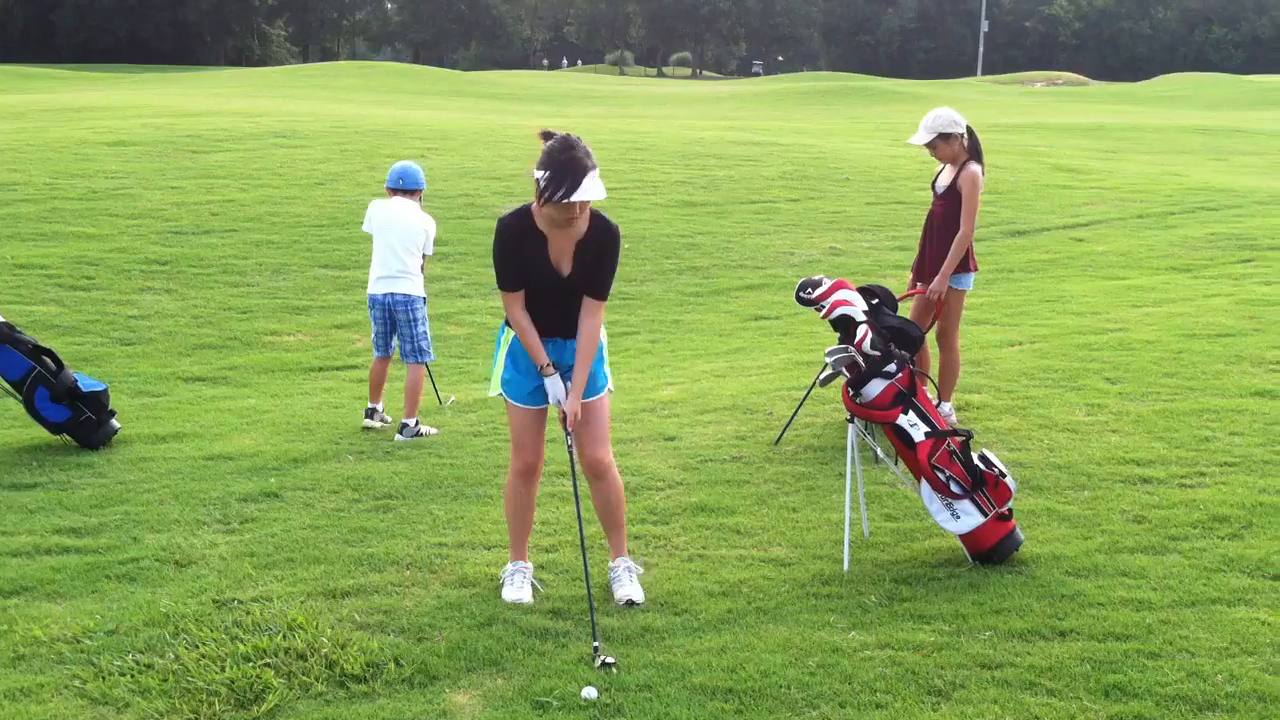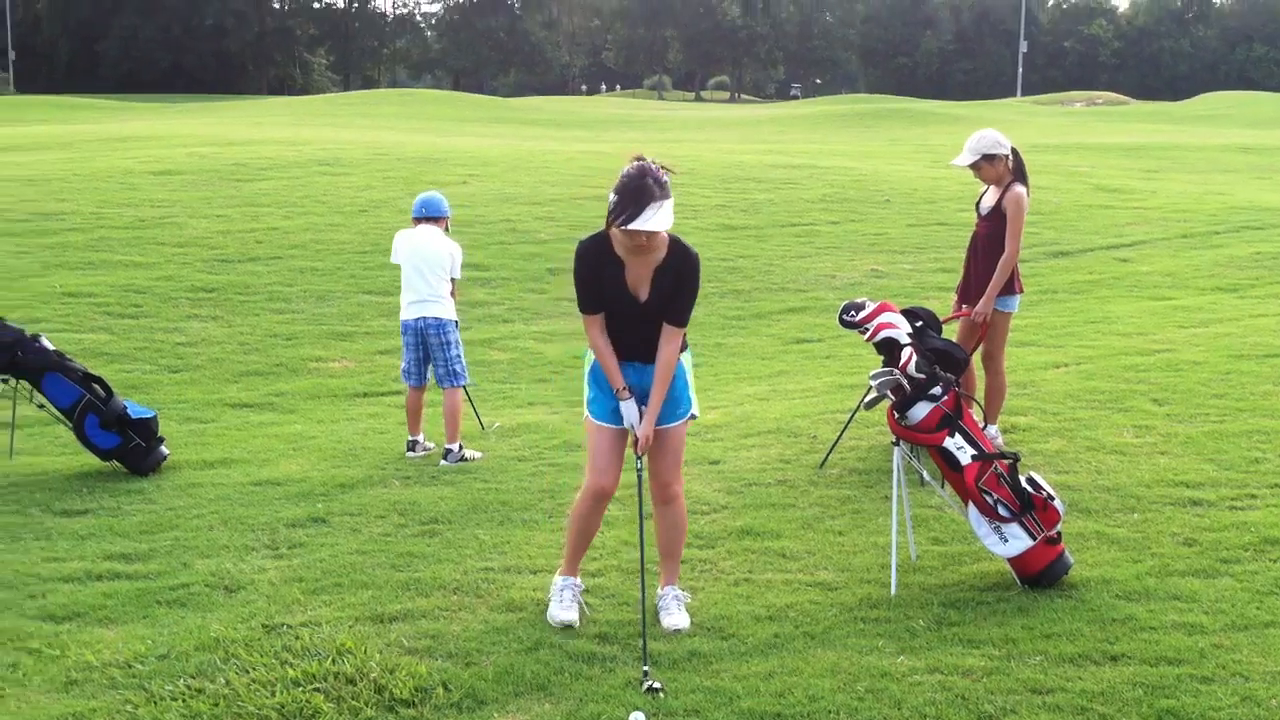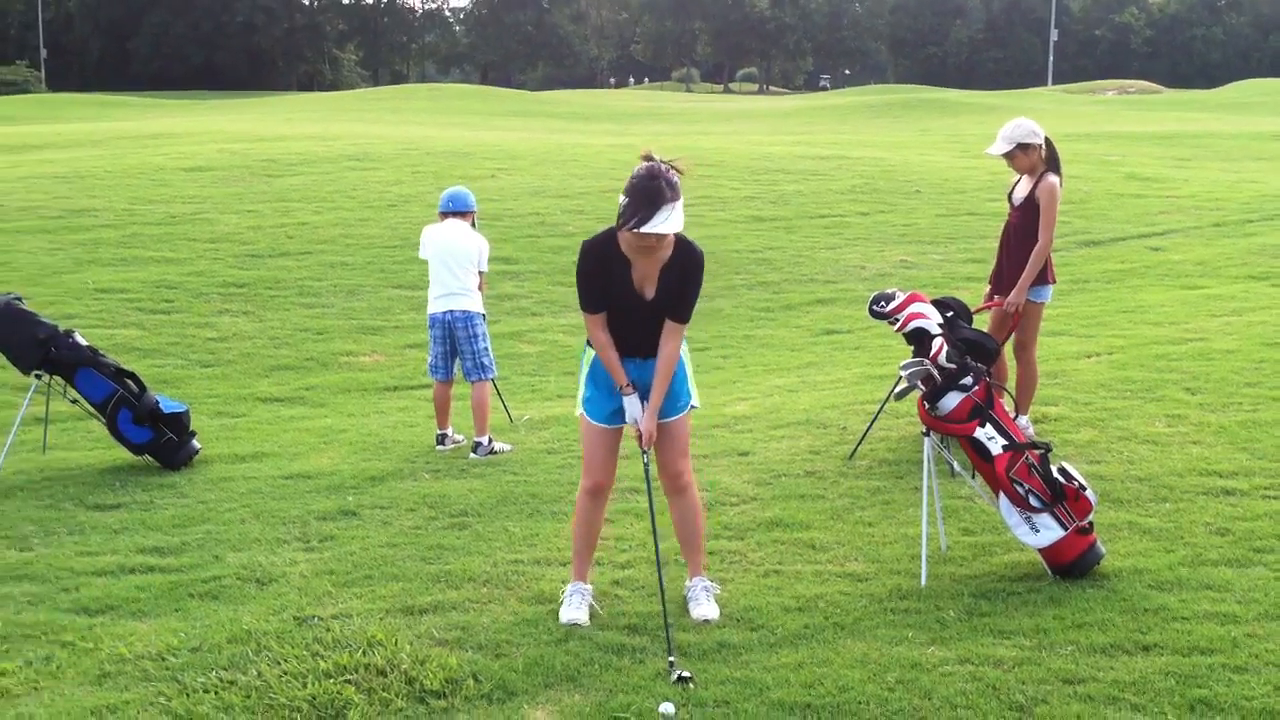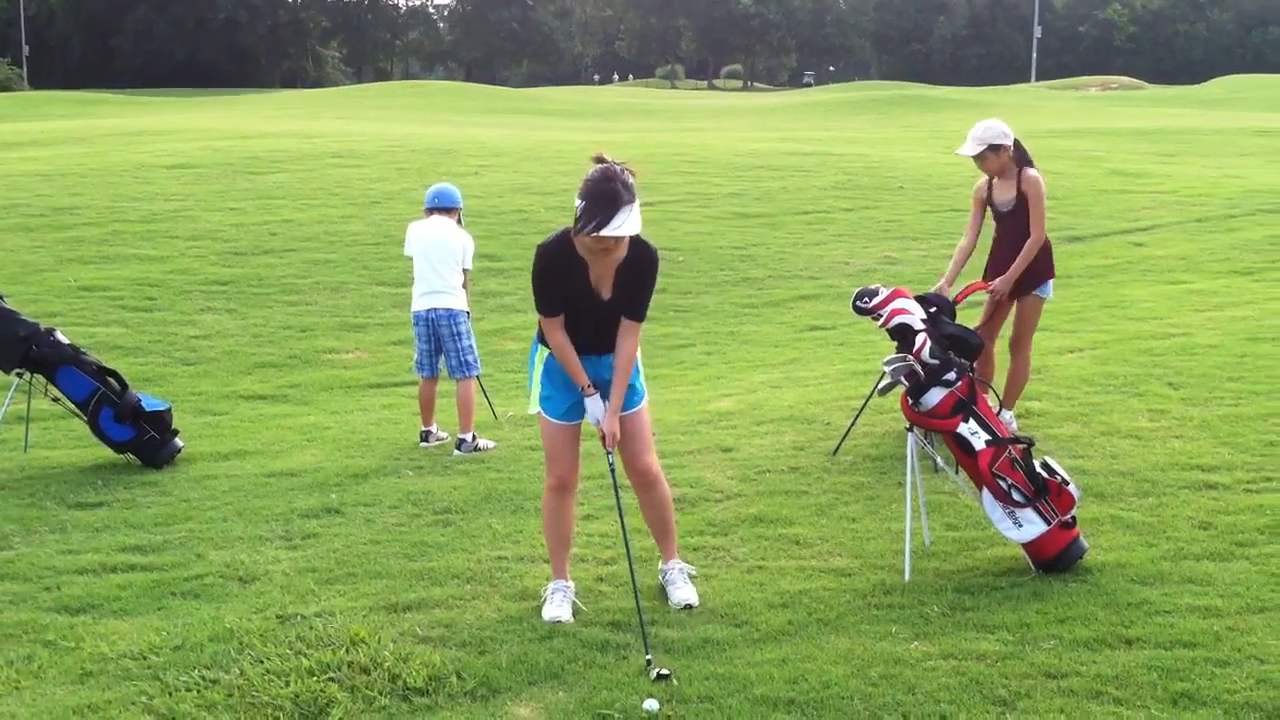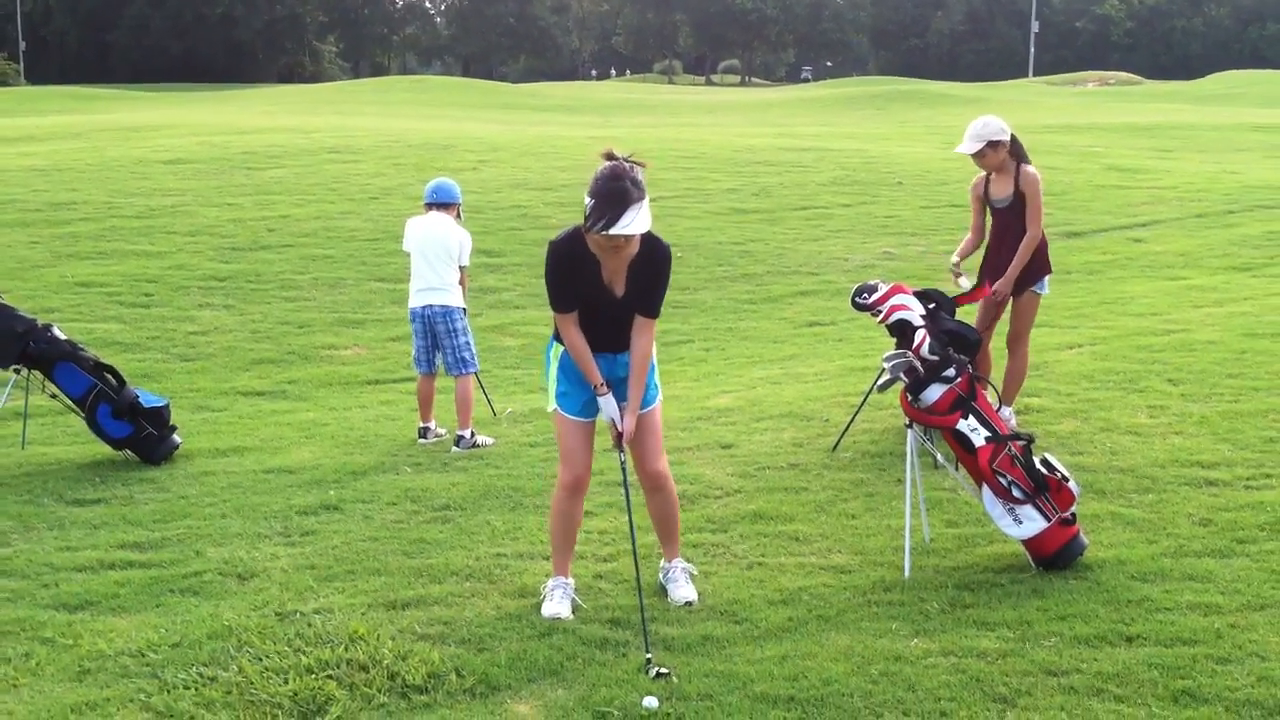
dt=0.4s
person 1, frame 1
left shoulder: (604, 234)
right shoulder: (513, 229)
left elbow: (591, 312)
right elbow: (514, 306)
left wrist: (576, 390)
right wrist: (547, 372)
left hip: (583, 349)
right hip: (526, 349)
left knee: (599, 461)
right knee: (526, 463)
left ankle: (621, 563)
right ankle: (518, 565)
person 1, frame 2
left shoulder: (684, 260)
right shoulder: (591, 253)
left elbow: (671, 339)
right elbow: (594, 328)
left wrist: (650, 415)
right wrist: (623, 395)
left hip: (665, 375)
right hip: (609, 372)
left knee: (668, 488)
right knee: (600, 485)
left ankle: (670, 590)
right ankle: (567, 578)
person 1, frame 3
left shoulder: (689, 258)
right shoulder: (596, 251)
left elbow: (672, 335)
right elbow: (597, 327)
left wrist: (653, 409)
right wrist: (626, 392)
left hip: (664, 369)
right hip: (608, 369)
left knee: (678, 477)
right knee: (595, 482)
left ankle: (698, 581)
right ankle: (577, 585)
person 1, frame 4
left shoulder: (643, 257)
right shoulder: (552, 254)
left elbow: (629, 334)
right elbow: (553, 330)
left wrist: (612, 409)
right wrist: (587, 394)
left hip: (616, 363)
right hip: (561, 366)
left knee: (646, 470)
right knee: (560, 479)
left ankle: (672, 565)
right ankle: (560, 584)
person 1, frame 5
left shoulder: (656, 254)
right shoulder: (564, 251)
left elbow: (642, 331)
right elbow: (568, 326)
left wrist: (632, 408)
right wrist: (601, 391)
left hip: (632, 360)
right hip: (576, 363)
left knee: (655, 471)
right knee: (574, 476)
left ankle: (673, 565)
right ankle: (560, 581)
person 2, frame 1
left shoulder: (970, 173)
right shoulder: (944, 169)
left elbow: (966, 231)
left wrist: (944, 276)
right wrist: (918, 267)
left hip: (954, 267)
right hip: (931, 262)
left knee: (945, 336)
left ankle: (944, 407)
person 2, frame 2
left shoulder: (1015, 195)
right shoulder: (989, 191)
left elbow: (1011, 252)
left wrist: (989, 298)
right wrist: (962, 289)
left hip: (1000, 289)
right hip: (977, 283)
left knee: (992, 358)
left ankle: (991, 430)
person 2, frame 3
left shoulder: (1048, 184)
right shoulder: (1019, 181)
left elbow: (1044, 242)
left wrist: (1022, 288)
right wrist: (994, 281)
left hip: (1033, 279)
right hip: (1008, 274)
left knee: (1023, 349)
left ankle: (1022, 420)
person 2, frame 4
left shoulder: (1030, 179)
right shoulder: (983, 188)
left elbow: (1037, 235)
right elbow: (969, 239)
left wrist: (1010, 277)
right wrist: (946, 281)
left hip: (1032, 272)
right hip: (1000, 268)
left knee: (1019, 344)
right knee: (982, 338)
left ankle: (1006, 414)
person 2, frame 5
left shoulder: (1028, 176)
right shoulder: (979, 185)
left elbow: (1034, 232)
right elbow: (976, 234)
left wrist: (1010, 277)
right wrist: (956, 257)
left hip: (1029, 268)
right hip: (995, 265)
left knee: (1017, 340)
right knee: (978, 336)
left ankle: (1005, 410)
person 3, frame 1
left shoulder: (376, 208)
right shoulder: (426, 221)
right elbow: (423, 263)
left hip: (378, 291)
right hip: (408, 293)
left knee: (382, 354)
right knee: (416, 360)
left ankle: (373, 410)
right ankle: (409, 425)
person 3, frame 2
left shoulder: (402, 238)
right shoulder: (451, 247)
right elbow: (452, 289)
left hip: (410, 318)
right hip: (440, 318)
left knee: (415, 384)
right knee: (453, 385)
left ankle: (415, 441)
right ankle: (452, 449)
person 3, frame 3
left shoulder: (429, 233)
right shoulder: (478, 240)
right elbow: (480, 282)
left hip: (437, 312)
right hip: (467, 311)
left knee: (443, 378)
right knee: (480, 378)
left ankle: (444, 434)
right ankle: (482, 442)
person 3, frame 4
left shoulder: (415, 230)
right shoulder: (462, 237)
right elbow: (465, 279)
left hip: (422, 309)
right hip: (451, 308)
left knee: (428, 375)
right knee: (465, 375)
left ankle: (428, 431)
right ankle: (466, 439)
person 3, frame 5
left shoulder: (413, 225)
right shoulder: (459, 234)
right elbow: (462, 277)
right wrist: (460, 304)
left hip: (418, 305)
right hip: (447, 305)
left knee: (426, 371)
right knee: (464, 371)
left ankle: (427, 427)
right ankle: (465, 435)
